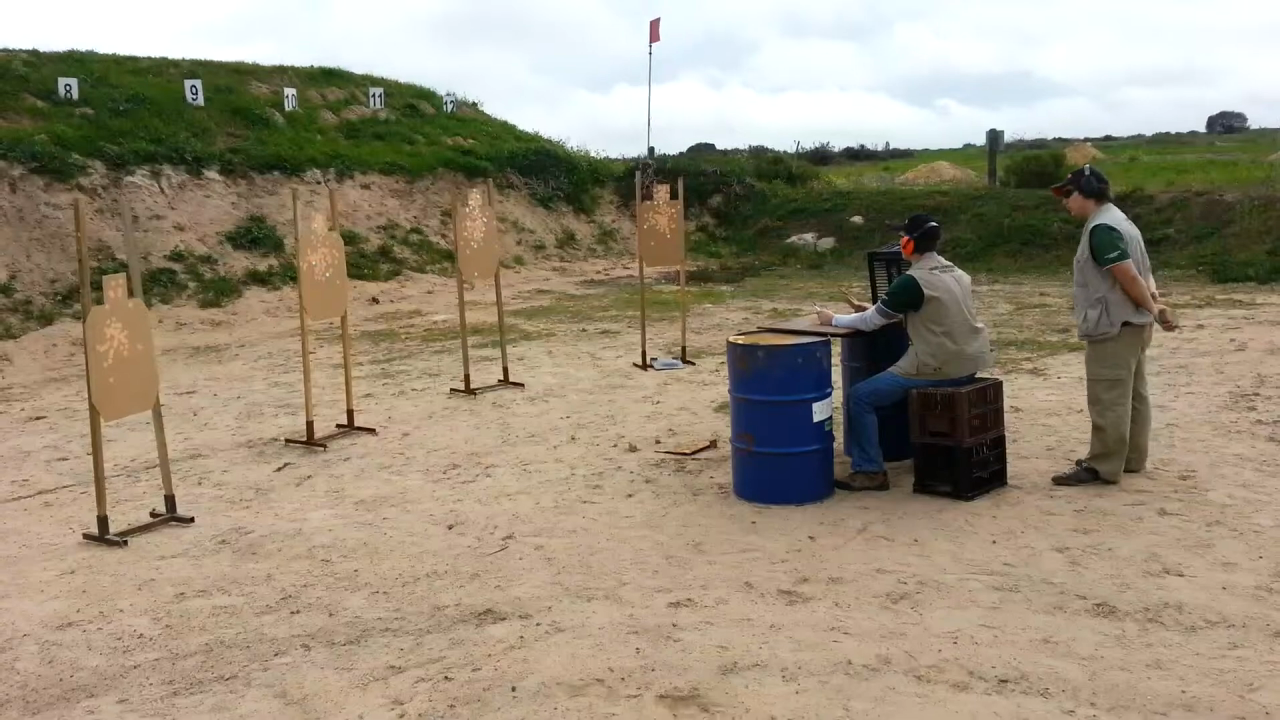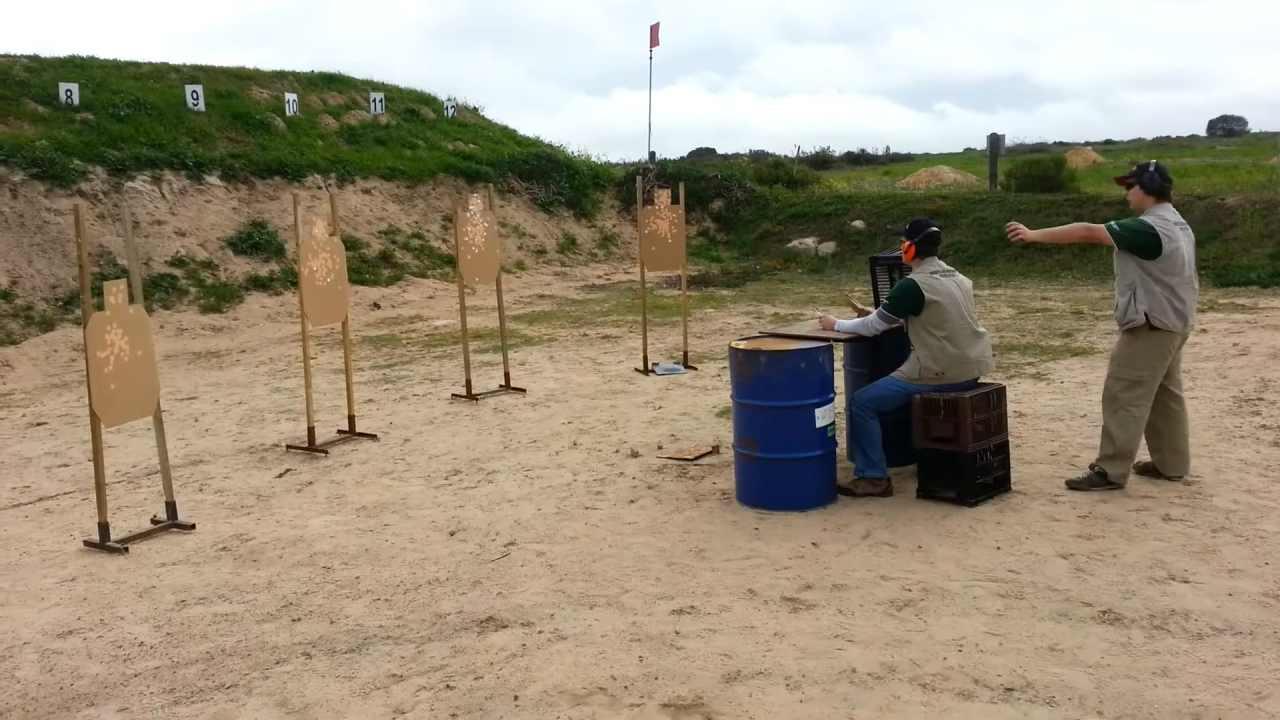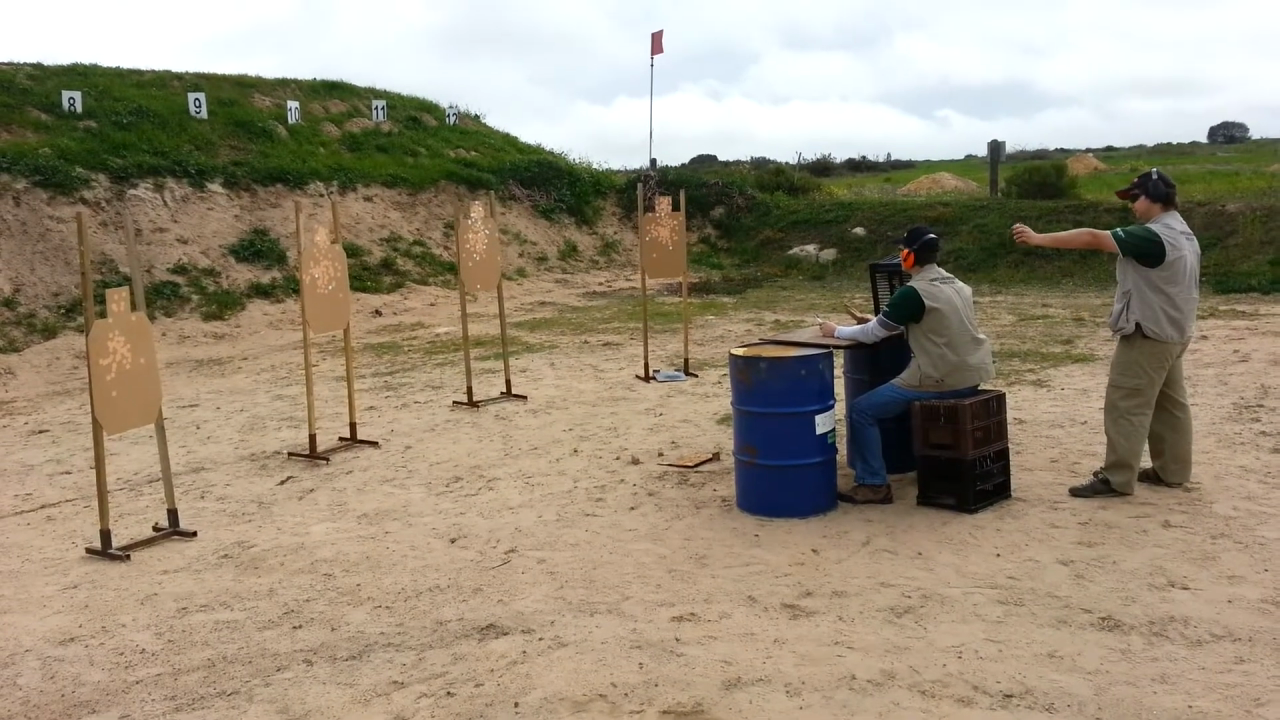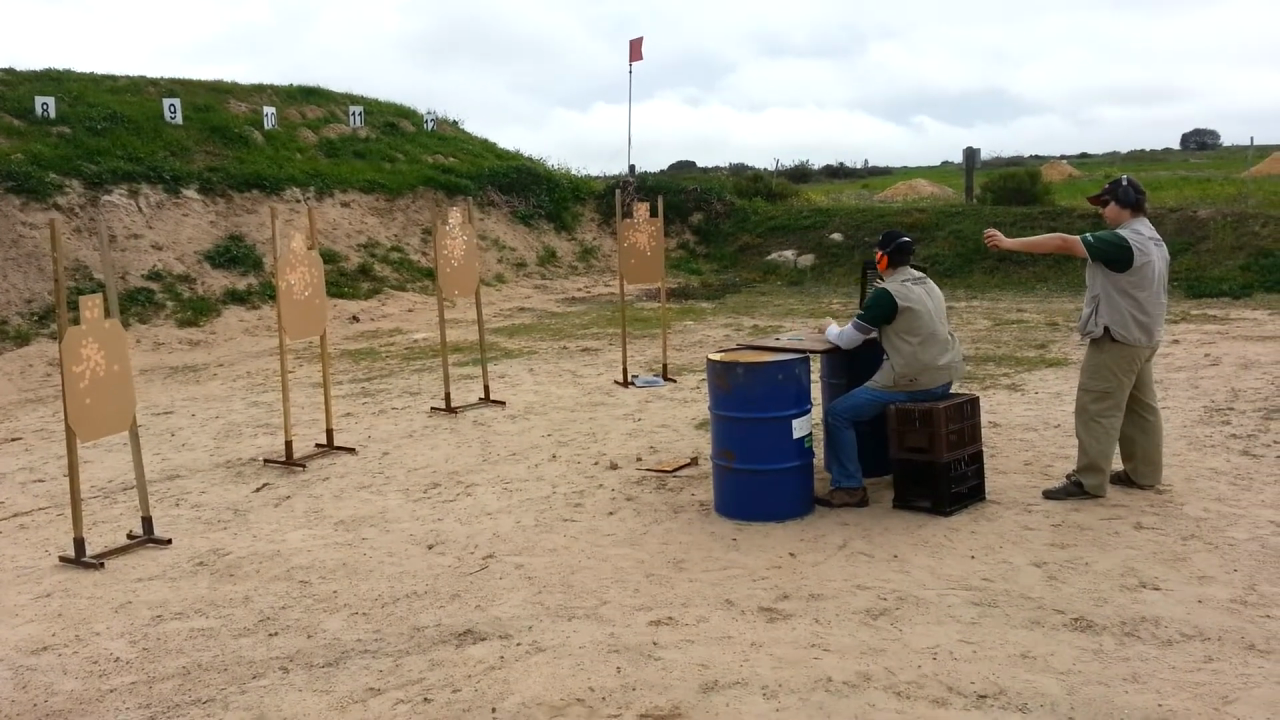
dt=1s
person 1, frame 1
left shoulder: (1101, 229)
right shoulder: (1113, 221)
left elbow: (1127, 276)
right elbow: (1139, 270)
left wrist: (1152, 308)
right wrist: (1152, 300)
left hip: (1114, 325)
right hip: (1128, 322)
left knee: (1108, 396)
right knee: (1132, 392)
left ankle: (1102, 466)
right ankle: (1131, 457)
person 1, frame 2
left shoulder: (1147, 228)
right shoulder: (1177, 225)
left elbow: (1088, 232)
left wrist: (1034, 234)
left hip: (1151, 327)
right hip: (1171, 324)
left knee: (1125, 396)
right knee: (1166, 394)
left ankle: (1111, 469)
right ankle: (1171, 462)
person 1, frame 3
left shoulder: (1153, 235)
right shoulder: (1183, 234)
left elbow: (1092, 238)
left wrist: (1038, 238)
left hip: (1148, 335)
right hip: (1172, 333)
left knee: (1127, 405)
right knee: (1169, 403)
left ankle: (1117, 478)
right ankle: (1172, 470)
person 1, frame 4
left shoulder: (1122, 241)
right shoulder: (1153, 240)
left elbow: (1062, 243)
left wrist: (1009, 243)
left hip: (1117, 339)
right hip: (1141, 337)
left knee: (1097, 409)
right knee: (1140, 406)
left ankle: (1089, 480)
right ankle: (1144, 472)
person 2, frame 1
left shoulder: (911, 281)
right shoulder: (956, 274)
left elbow: (871, 323)
left wrist: (833, 319)
right wrist: (878, 310)
left hip: (937, 368)
right hip: (969, 364)
left knee: (858, 397)
left ankle: (870, 471)
person 2, frame 2
left shoulder: (912, 285)
right shoulder: (957, 278)
left elbow: (873, 327)
left wrist: (836, 324)
right wrist: (879, 314)
left hip: (940, 373)
right hip: (971, 369)
left knee: (862, 403)
left ankle: (873, 478)
person 2, frame 3
left shoulder: (912, 292)
right shoulder: (956, 285)
left elbow: (873, 335)
left wrist: (837, 331)
right wrist: (880, 322)
left hip: (940, 380)
right hip: (971, 376)
left knee: (861, 410)
left ankle: (874, 485)
person 2, frame 4
left shoulder: (885, 294)
right shoulder: (927, 283)
left elbow: (847, 340)
left wrist: (830, 327)
left hip: (911, 383)
right hip: (944, 379)
left knee: (837, 414)
left ankle: (849, 488)
